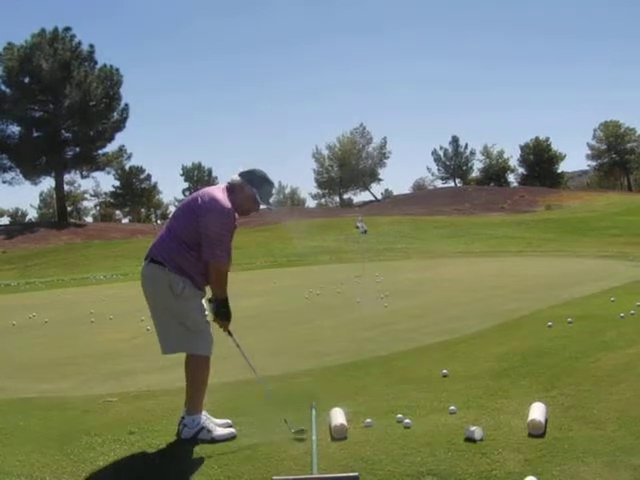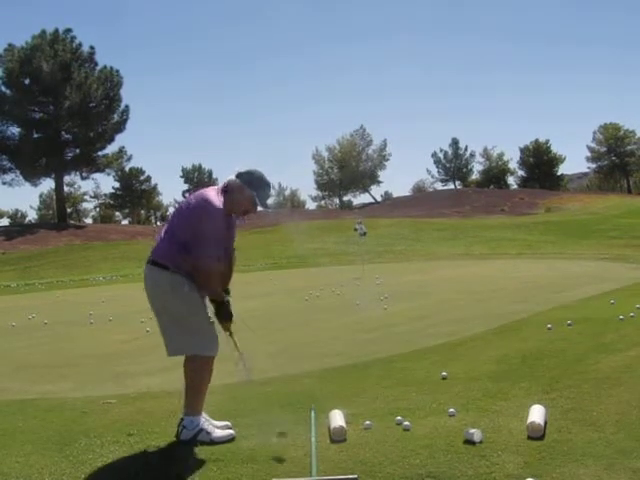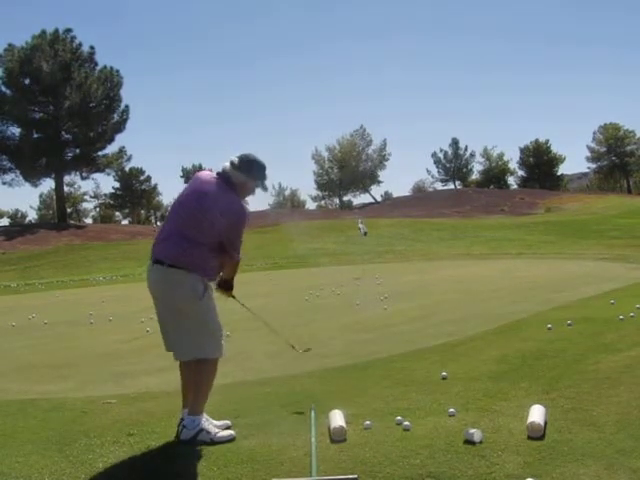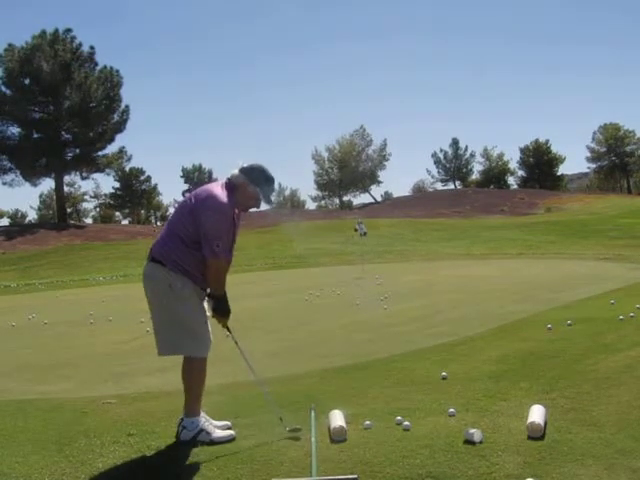
dt=0.7s
person 1, frame 1
left shoulder: (226, 208)
right shoulder: (218, 207)
left elbow: (221, 260)
right elbow: (216, 265)
left wrist: (217, 299)
right wrist: (221, 303)
left hip: (177, 277)
right hip: (168, 277)
left knee: (200, 345)
right knee: (200, 347)
left ankle: (193, 414)
right ankle: (192, 423)
person 1, frame 2
left shoulder: (229, 211)
right shoulder: (210, 207)
left elbow: (226, 254)
right elbow: (206, 265)
left wrist: (223, 294)
right wrist: (219, 303)
left hip: (179, 278)
right hip: (170, 279)
left knee: (203, 346)
right knee: (204, 347)
left ankle: (192, 415)
right ankle: (191, 424)
person 1, frame 3
left shoulder: (203, 179)
right shoulder: (233, 207)
right elbow: (231, 255)
left wrist: (217, 277)
right wrist: (226, 282)
left hip: (163, 271)
right hip: (183, 278)
left knee: (192, 348)
right knee: (208, 350)
left ankle: (191, 415)
right ankle: (192, 425)
person 1, frame 4
left shoulder: (228, 205)
right shoulder: (217, 202)
left elbow: (222, 258)
right elbow: (214, 259)
left wrist: (216, 296)
right wrist: (220, 299)
left hip: (180, 277)
right hip: (170, 277)
left knee: (198, 347)
right knee: (196, 348)
left ankle: (193, 416)
right ankle: (191, 424)
